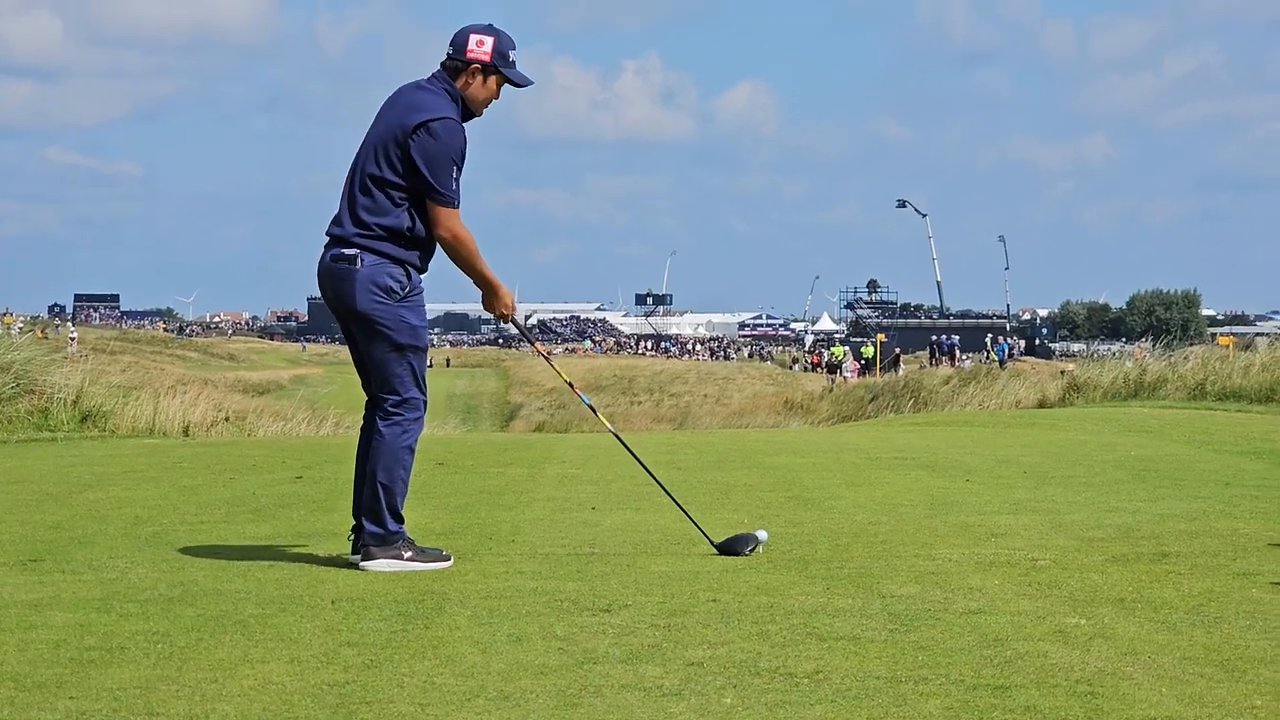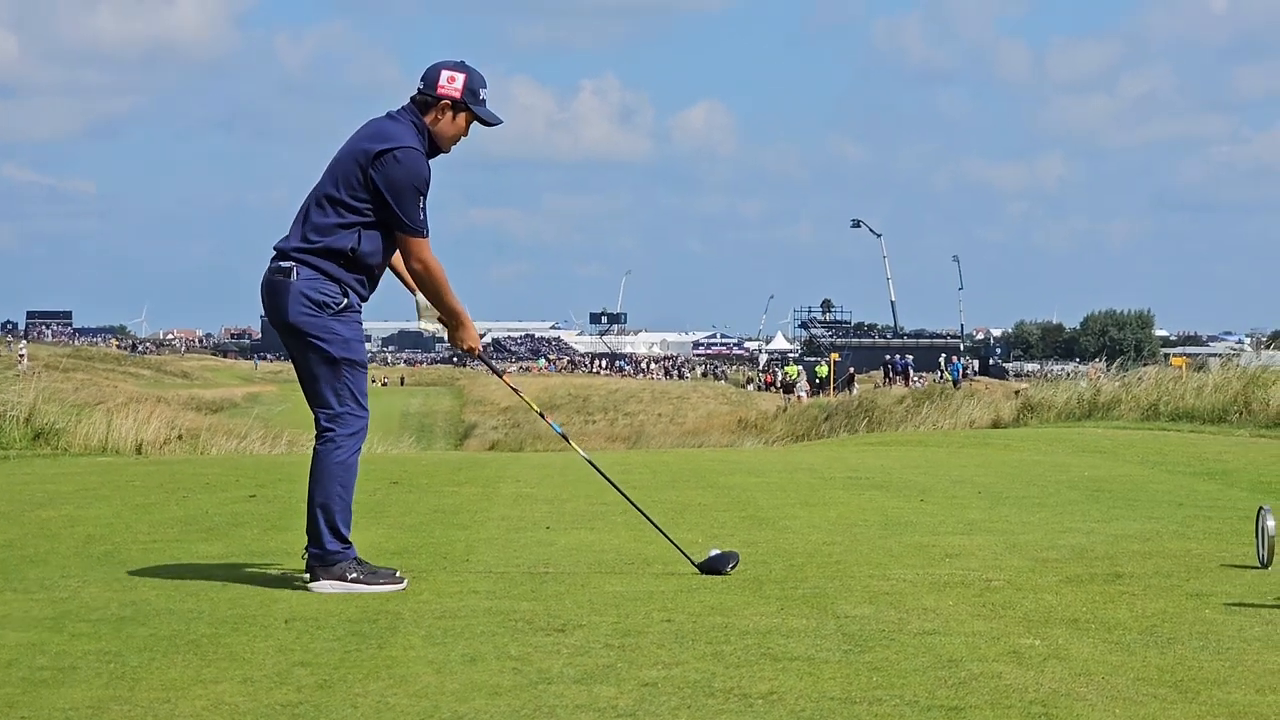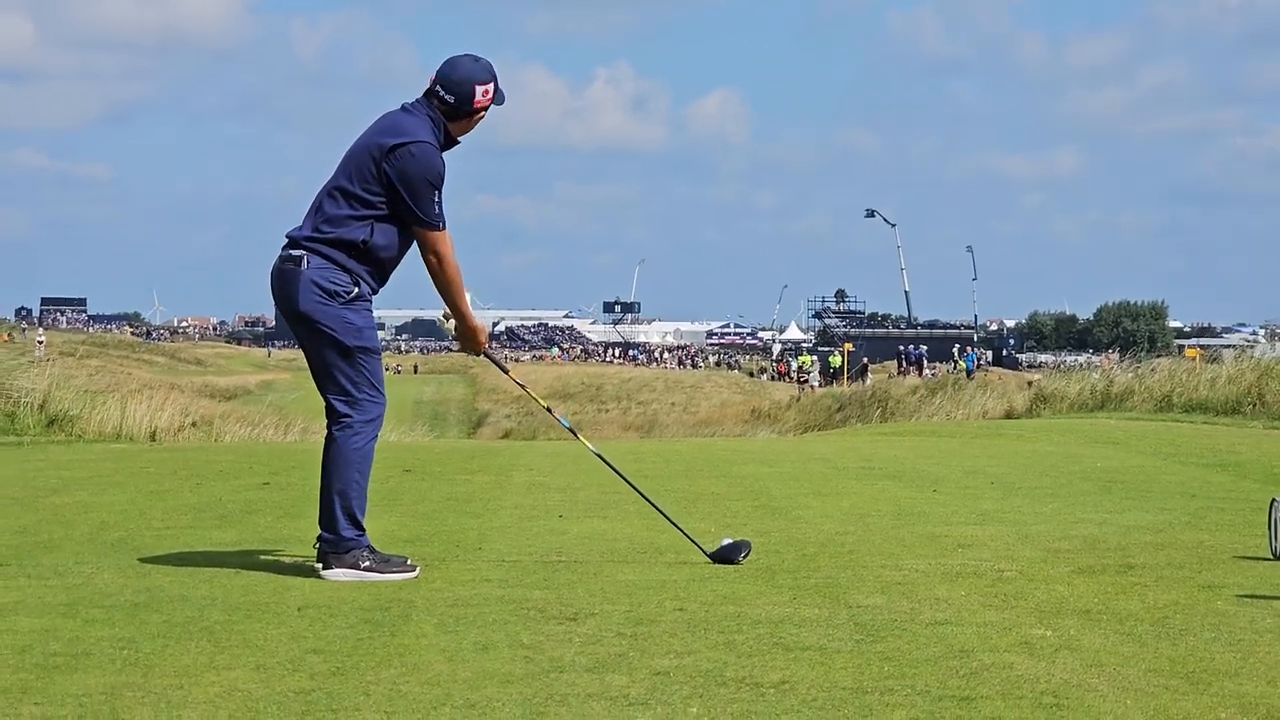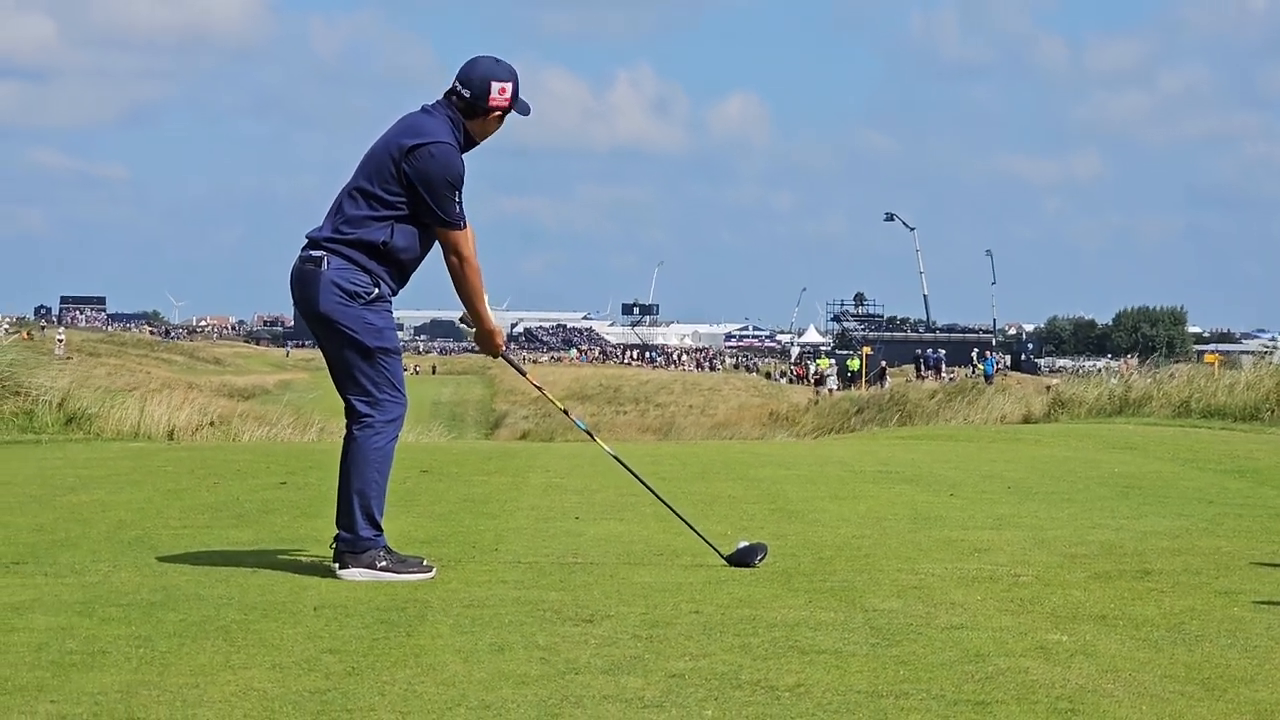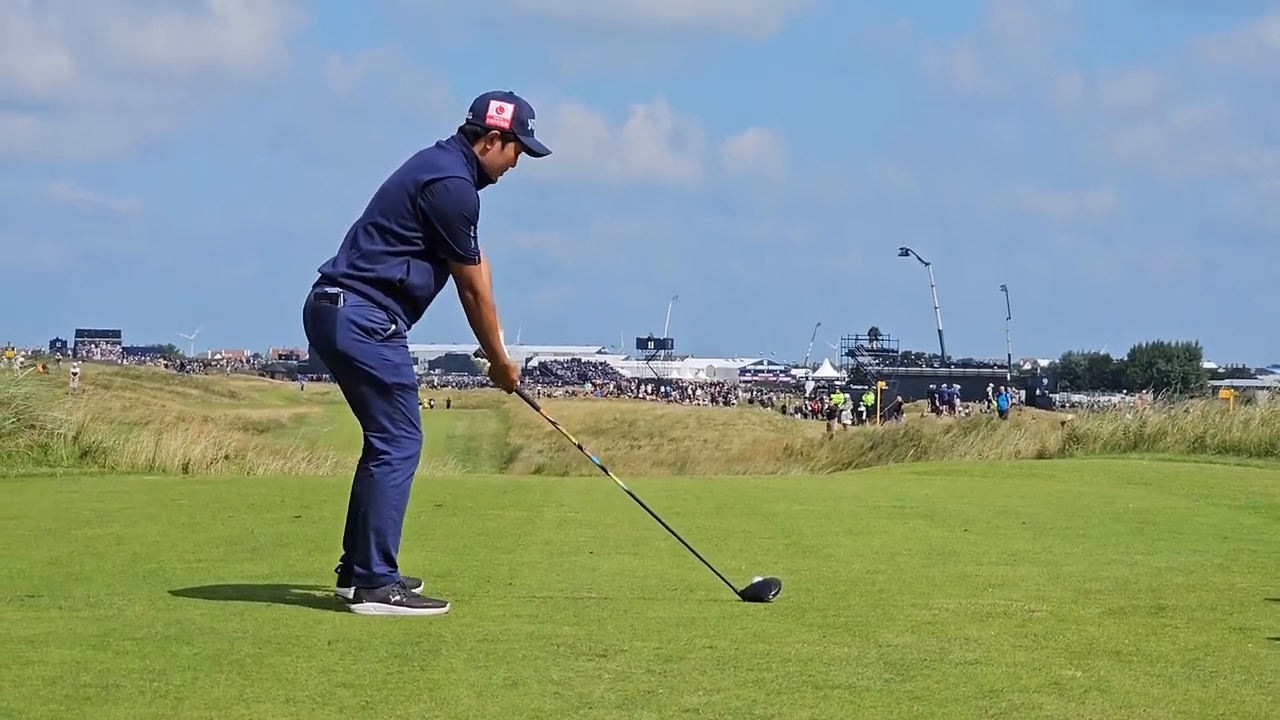
dt=0.7s
person 1, frame 1
left shoulder: (410, 97)
right shoulder: (440, 125)
right elbow: (447, 228)
right wrist: (492, 288)
left hip: (346, 267)
right hip: (379, 275)
left knee: (386, 403)
right knee: (404, 406)
left ankle: (369, 533)
right ankle: (385, 541)
person 1, frame 2
left shoulder: (387, 133)
right shoulder: (403, 155)
right elbow: (420, 257)
left wrist: (419, 291)
right wrist: (459, 322)
left hip: (298, 286)
right hip: (320, 292)
left knee: (340, 422)
right knee: (345, 422)
left ankle: (327, 552)
right ankle: (332, 562)
person 1, frame 3
left shoulder: (407, 125)
right shoulder: (417, 149)
left elbow: (436, 229)
right elbow: (436, 252)
left wrist: (463, 303)
right wrist: (468, 323)
left hip: (309, 277)
right hip: (330, 282)
left knee: (350, 410)
right knee: (361, 409)
left ankle: (338, 540)
right ankle: (345, 549)
person 1, frame 4
left shoulder: (428, 129)
right shoulder: (435, 150)
left elbow: (460, 231)
right elbow: (458, 252)
left wrist: (483, 309)
right wrist: (485, 326)
left hip: (328, 278)
right hip: (350, 283)
left knee: (371, 410)
right knee: (381, 410)
left ankle: (354, 541)
right ankle: (362, 549)
person 1, frame 5
left shoulder: (442, 166)
right shoulder: (451, 184)
left elbow: (477, 262)
right elbow: (473, 288)
left wrist: (497, 346)
right wrist: (500, 361)
left hip: (337, 312)
right hip: (363, 319)
left knee: (385, 442)
right knee: (398, 446)
left ankle: (357, 569)
right ankle: (377, 584)
